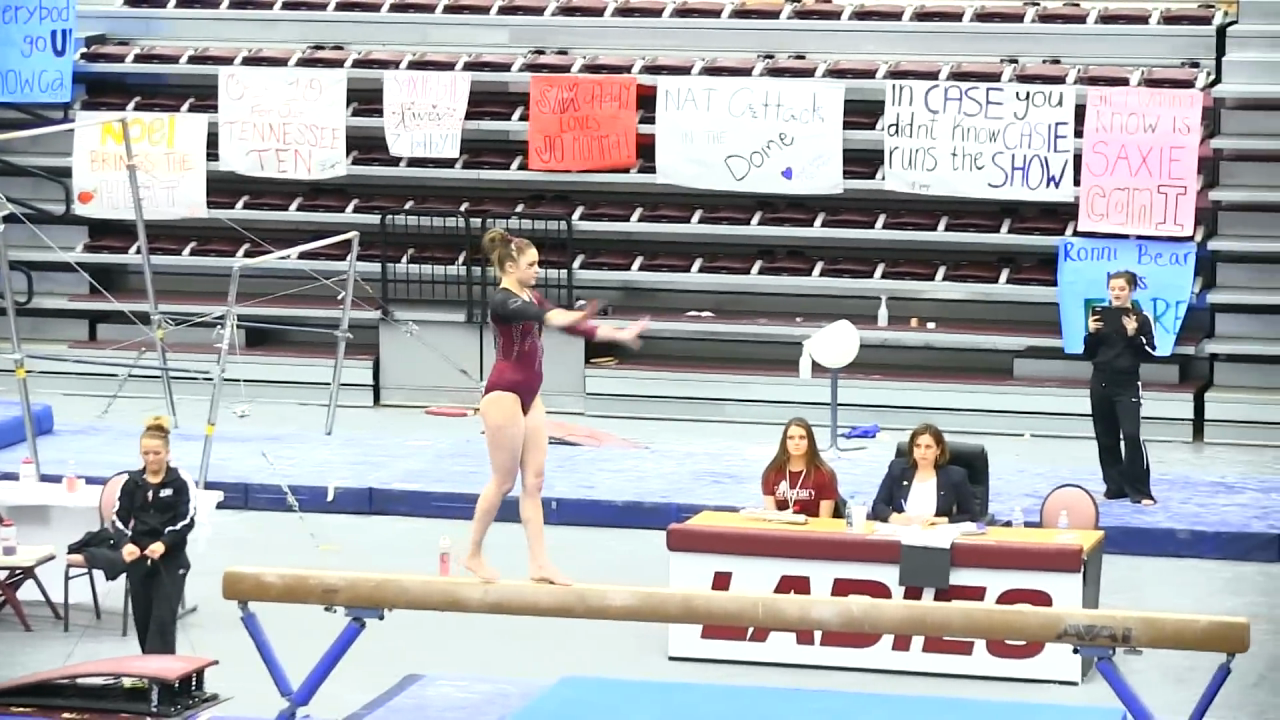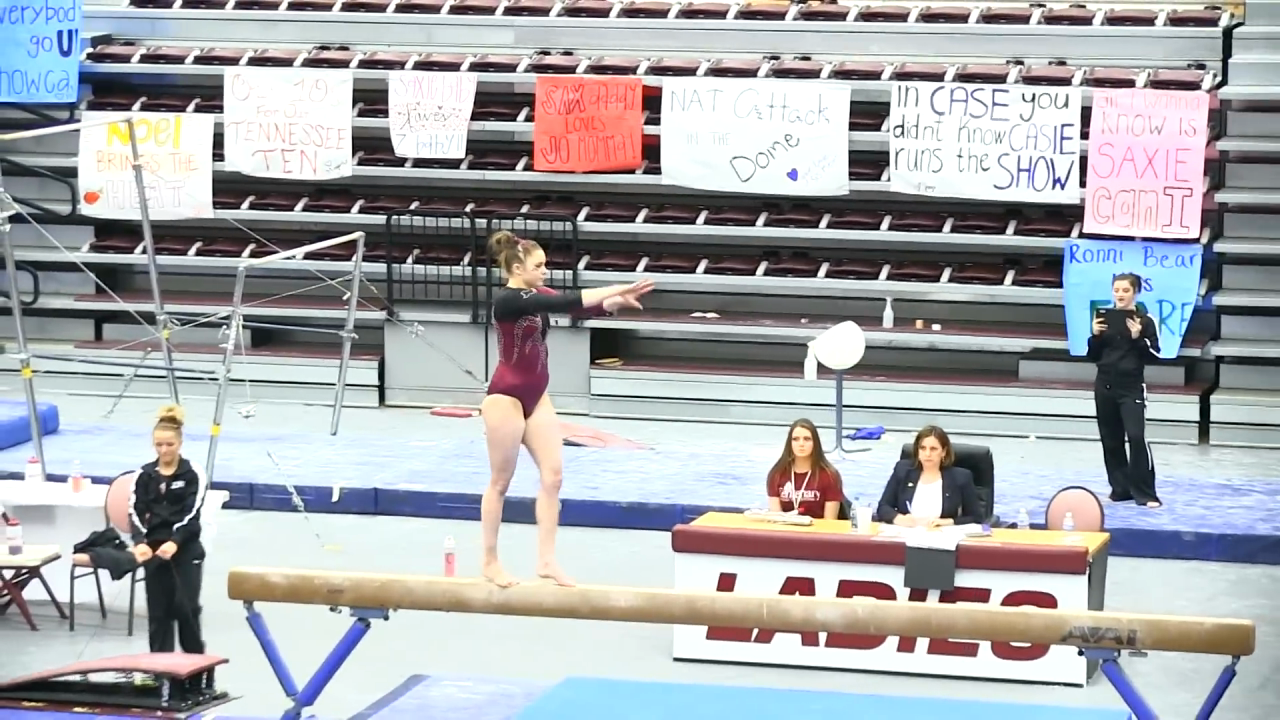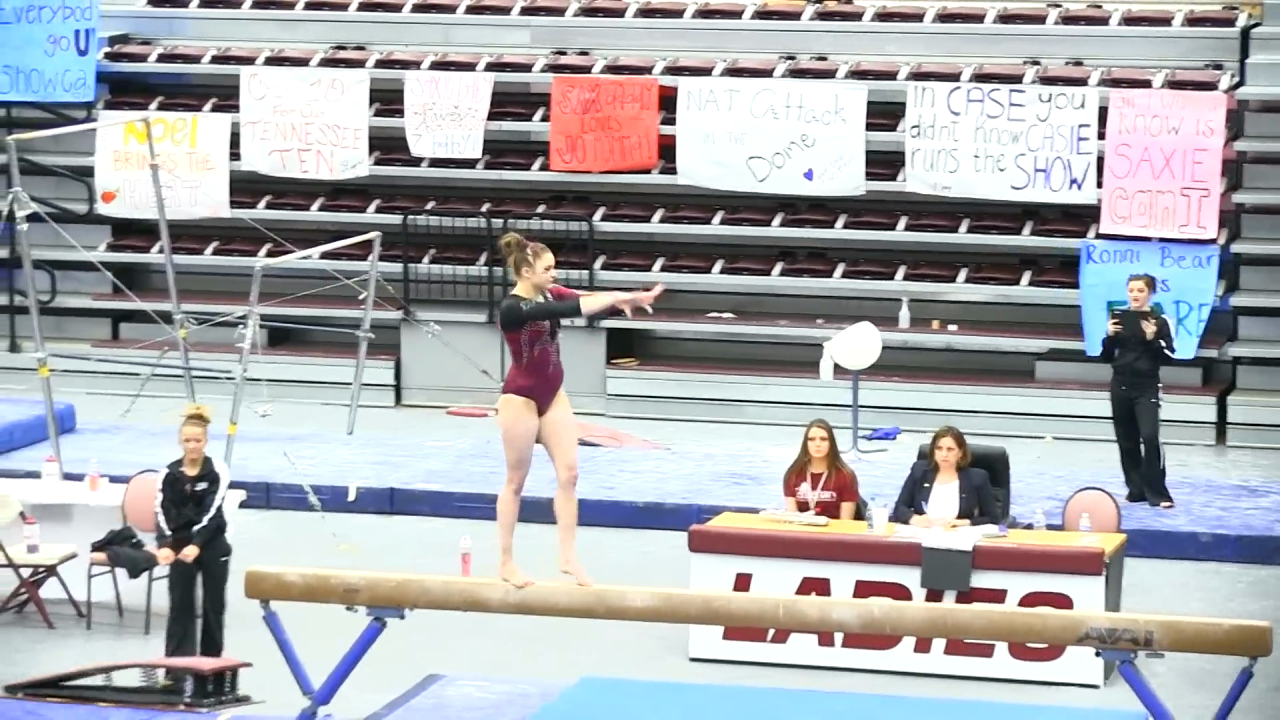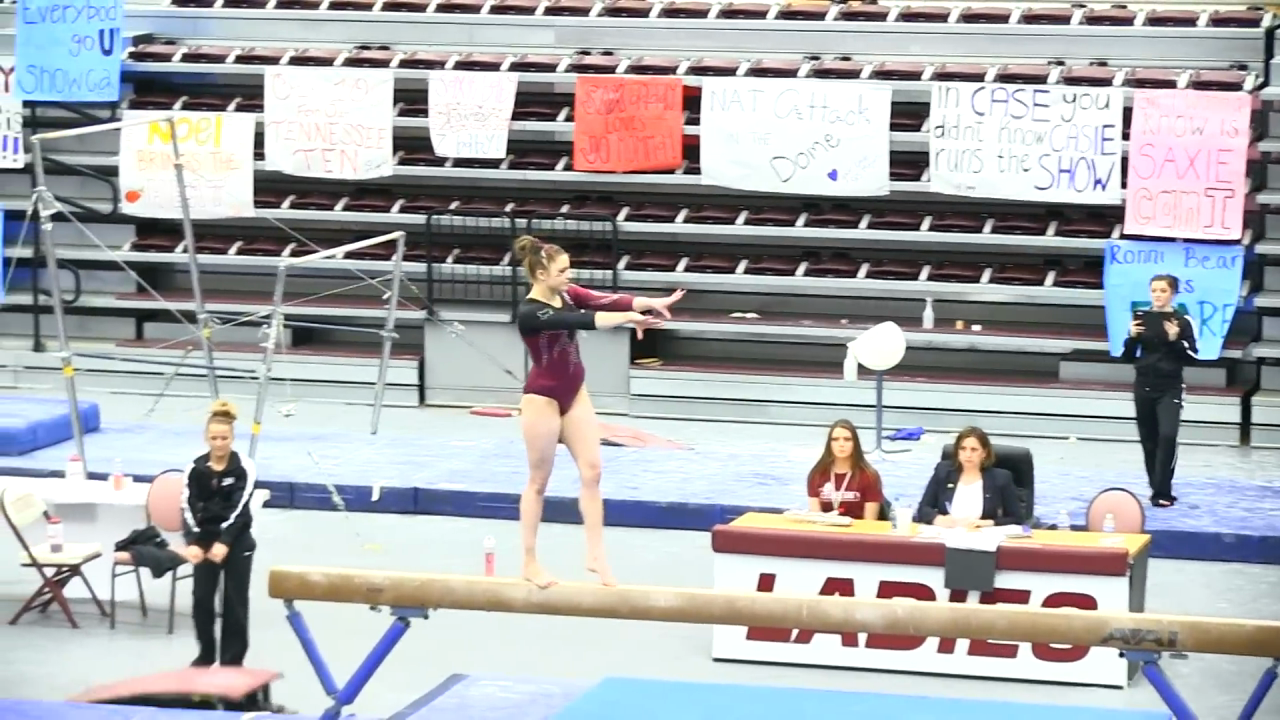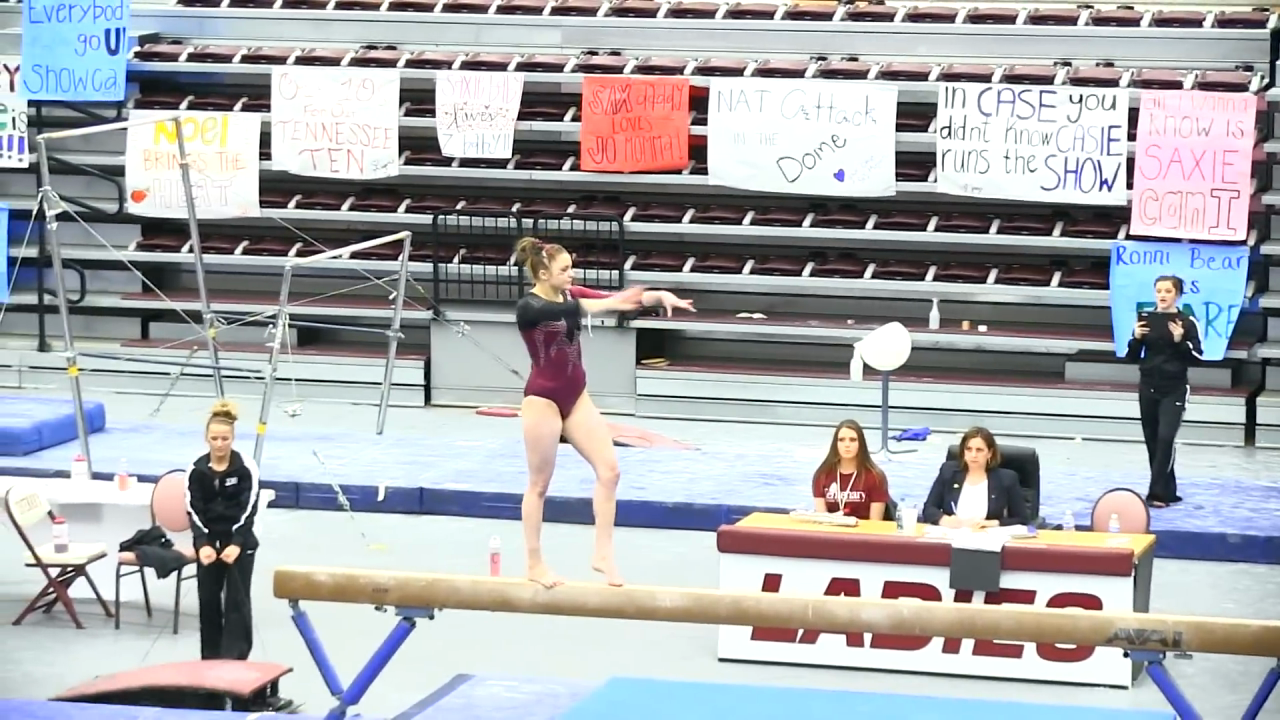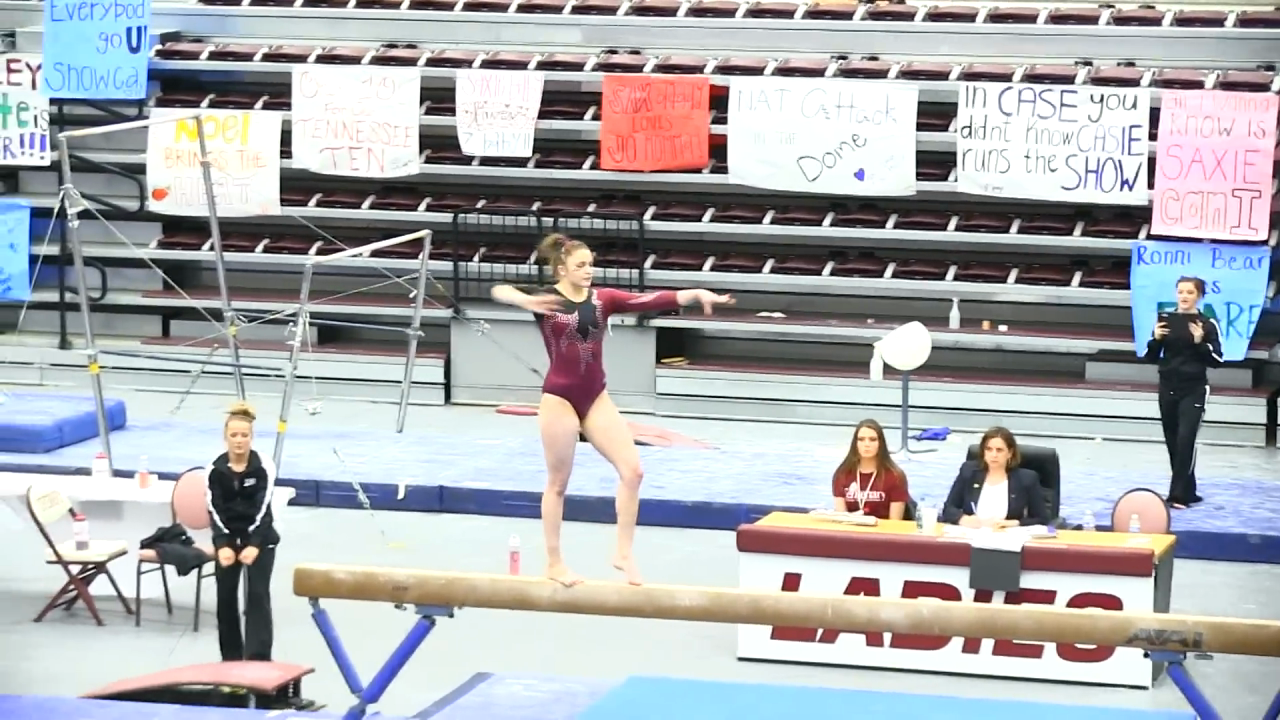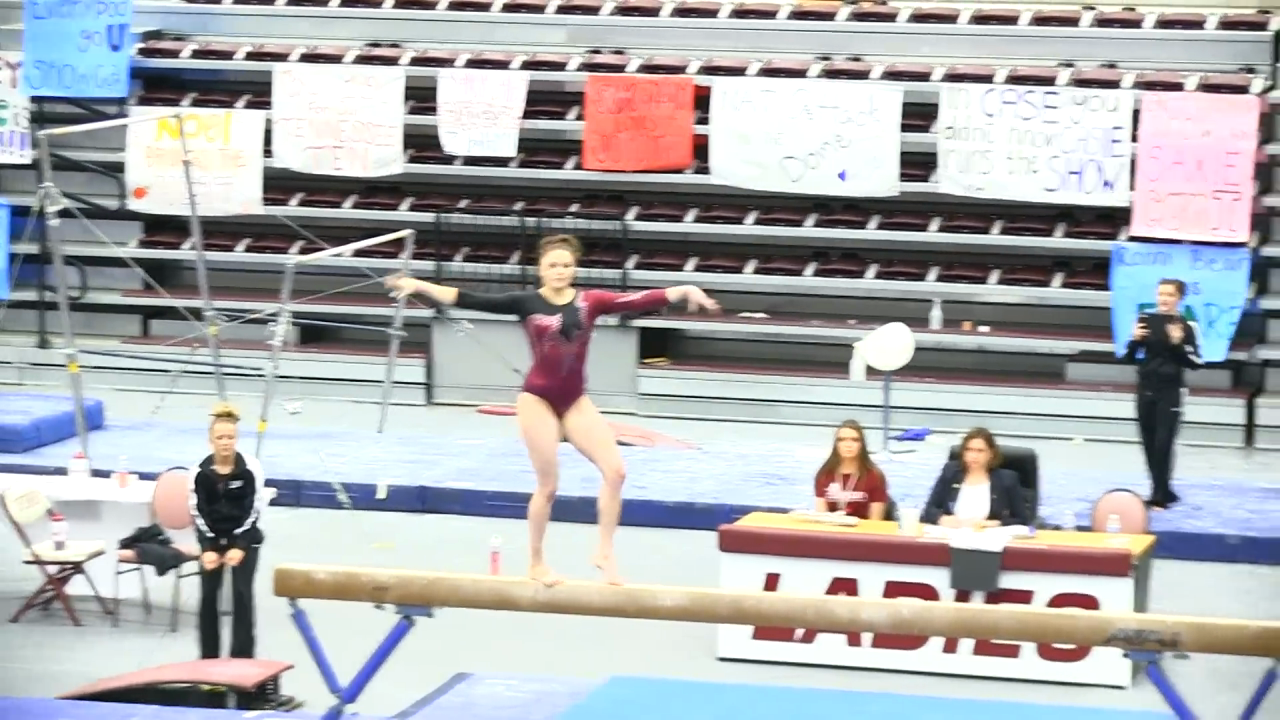
dt=0.2s
person 1, frame 1
left shoulder: (532, 297)
right shoulder: (502, 301)
left elbow: (570, 324)
right elbow: (539, 317)
left wrist: (617, 334)
right wrist: (571, 317)
left hip: (528, 396)
right hip: (502, 396)
left knee: (534, 481)
right knee: (502, 482)
left ankle: (539, 563)
right ankle: (474, 554)
person 1, frame 2
left shoulder: (537, 294)
right shoulder: (507, 299)
left elbow: (581, 306)
right elbow: (565, 302)
left wrist: (618, 298)
right wrist: (615, 291)
left hip: (536, 398)
right hip: (505, 398)
left knee: (552, 477)
right knee: (500, 482)
left ankle: (546, 560)
right ankle: (490, 561)
person 1, frame 3
left shoulder: (549, 293)
right shoulder: (512, 308)
left elbow: (582, 301)
right elbow: (568, 309)
left wrist: (629, 299)
right wrist: (619, 298)
left hip: (553, 396)
right hip: (520, 399)
left knee: (568, 473)
right knee: (515, 481)
left ankle: (568, 556)
right ankle: (506, 562)
person 1, frame 4
left shoulder: (566, 294)
right shoulder: (530, 313)
left elbow: (604, 301)
right elbow: (583, 320)
left wrist: (646, 303)
right wrist: (629, 318)
left hip: (574, 394)
right hip: (543, 399)
left knee: (592, 472)
right knee: (538, 480)
left ankle: (595, 555)
right ankle: (529, 562)
person 1, frame 5
left shoulder: (570, 294)
right shoulder: (529, 307)
left elbow: (612, 299)
right elbow: (568, 310)
left wrist: (659, 295)
right wrist: (612, 303)
left hip: (576, 397)
right hip: (543, 400)
left knee: (609, 471)
right knee: (540, 483)
left ankle: (603, 554)
right ankle: (534, 563)
person 1, frame 6
left shoulder: (601, 298)
right shoulder: (546, 298)
left elbow: (649, 302)
right elbow: (502, 291)
left wrist: (696, 294)
right wrist: (524, 300)
left hip: (596, 397)
right hip: (560, 398)
left knee: (632, 471)
right knee: (558, 483)
left ankle: (623, 554)
right ankle: (554, 562)
person 1, frame 7
left shoulder: (590, 301)
right shoulder: (523, 301)
left elbow: (640, 301)
right elbow: (466, 298)
left wrist: (685, 290)
right wrist: (420, 286)
left hip: (575, 400)
right hip: (538, 399)
left knee: (615, 471)
right knee: (548, 486)
left ankle: (605, 553)
right ankle: (537, 562)
person 2, frame 1
left shoulder: (181, 481)
right shoulder: (131, 482)
left elbow: (186, 520)
right elbow: (119, 519)
left wrist: (164, 543)
right wrist: (125, 543)
left hip: (171, 559)
right hip: (139, 559)
left knee: (163, 619)
right knee: (142, 619)
person 2, frame 2
left shoulder: (193, 474)
right shoulder: (145, 475)
left elbow: (192, 513)
right elbow: (136, 512)
left wrist: (175, 542)
right wrist: (140, 542)
left hip: (186, 550)
right hip: (154, 550)
left knee: (187, 607)
right knee: (158, 611)
person 2, frame 3
left shoulder: (218, 471)
right shoulder: (170, 474)
left elbow: (212, 512)
right elbow: (163, 512)
left wrist: (197, 545)
right wrist: (163, 545)
left hip: (212, 546)
right hip: (180, 546)
left knee: (212, 605)
right knee: (179, 605)
person 2, frame 4
left shoulder: (245, 467)
right shoulder: (196, 468)
left elbow: (239, 508)
right elbow: (189, 508)
left wrist: (225, 542)
right wrist: (192, 542)
left hip: (237, 541)
right hip: (206, 540)
left knee: (235, 602)
right knee: (201, 597)
left ankle: (232, 661)
right ankle: (206, 654)
person 2, frame 5
left shoulder: (246, 466)
right shoulder: (197, 469)
left elbow: (248, 508)
right elbow: (194, 510)
left wrist: (236, 544)
right wrist: (202, 544)
left hip: (240, 541)
right hip: (209, 540)
left knee: (237, 601)
right knee: (208, 598)
left ankle: (235, 659)
right ankle: (211, 653)
person 2, frame 6
left shoulder: (264, 466)
right shoulder: (216, 469)
left elbow: (263, 509)
right elbow: (215, 510)
left wrist: (254, 544)
right wrist: (222, 545)
left hip: (260, 539)
right hip: (228, 538)
left knee: (258, 595)
right knee: (226, 596)
left ankle: (258, 657)
right ankle: (231, 656)
person 2, frame 7
left shoulder: (250, 468)
right shoulder: (201, 471)
left elbow: (253, 510)
right elbow: (199, 512)
left wrist: (240, 547)
right wrist: (207, 548)
left hip: (245, 538)
right hip: (213, 538)
left knee: (241, 594)
right knee: (208, 594)
left ankle: (242, 656)
right ankle: (209, 656)
person 3, frame 1
left shoulder: (1140, 319)
right shoulder: (1101, 316)
left elbow: (1149, 354)
right elbow: (1089, 354)
left wrist: (1133, 335)
right wrist: (1091, 333)
left hip: (1127, 385)
right hip: (1100, 384)
left knee: (1132, 435)
right knee: (1106, 437)
left ankle: (1139, 490)
right ankle: (1115, 485)
person 3, frame 2
left shoulder: (1145, 321)
right shoulder: (1104, 317)
left elbow: (1154, 355)
right elbow: (1093, 356)
left wrist: (1137, 338)
right wrist: (1095, 335)
left hip: (1131, 387)
right hip: (1105, 385)
left knee: (1136, 437)
right knee: (1110, 439)
left ankle: (1145, 492)
right ankle: (1120, 487)
person 3, frame 3
left shoulder: (1159, 321)
right shoulder: (1118, 318)
left elbow: (1168, 356)
right elbow: (1107, 357)
left wrist: (1152, 339)
right wrist: (1109, 337)
left hip: (1146, 387)
right hip: (1120, 386)
left knee: (1150, 437)
right knee: (1126, 440)
left ankle: (1158, 492)
right ankle: (1136, 488)
person 3, frame 4
left shoulder: (1182, 321)
right shoulder: (1141, 318)
left elbow: (1191, 357)
right elbow: (1128, 357)
left wrist: (1175, 340)
right wrist: (1131, 338)
left hip: (1170, 388)
right hip: (1144, 387)
left knee: (1168, 436)
right knee: (1149, 440)
left ankle: (1163, 491)
right ankle: (1158, 488)
person 3, frame 5
left shoulder: (1187, 322)
right shoulder: (1145, 319)
left elbow: (1197, 358)
right elbow: (1132, 358)
left wrist: (1180, 341)
right wrist: (1136, 338)
left hip: (1174, 389)
right hip: (1148, 387)
left knee: (1165, 438)
right knee: (1152, 440)
left ankle: (1157, 493)
right ankle: (1167, 491)
person 3, frame 6
left shoulder: (1207, 324)
right shoulder: (1166, 320)
left elbow: (1217, 360)
right elbow: (1151, 358)
left wrist: (1199, 343)
right wrist: (1156, 339)
left hip: (1193, 390)
right hip: (1167, 388)
left knee: (1185, 440)
right knee: (1173, 442)
left ankle: (1179, 494)
right ankle: (1187, 491)
person 3, frame 7
left shoulder: (1186, 327)
right shoulder: (1145, 321)
left elbow: (1195, 362)
right elbow: (1130, 357)
left wrist: (1178, 344)
right wrist: (1135, 340)
left hip: (1170, 391)
right hip: (1146, 389)
left knee: (1163, 444)
right knee: (1150, 443)
left ankle: (1158, 497)
right ankle: (1163, 490)
